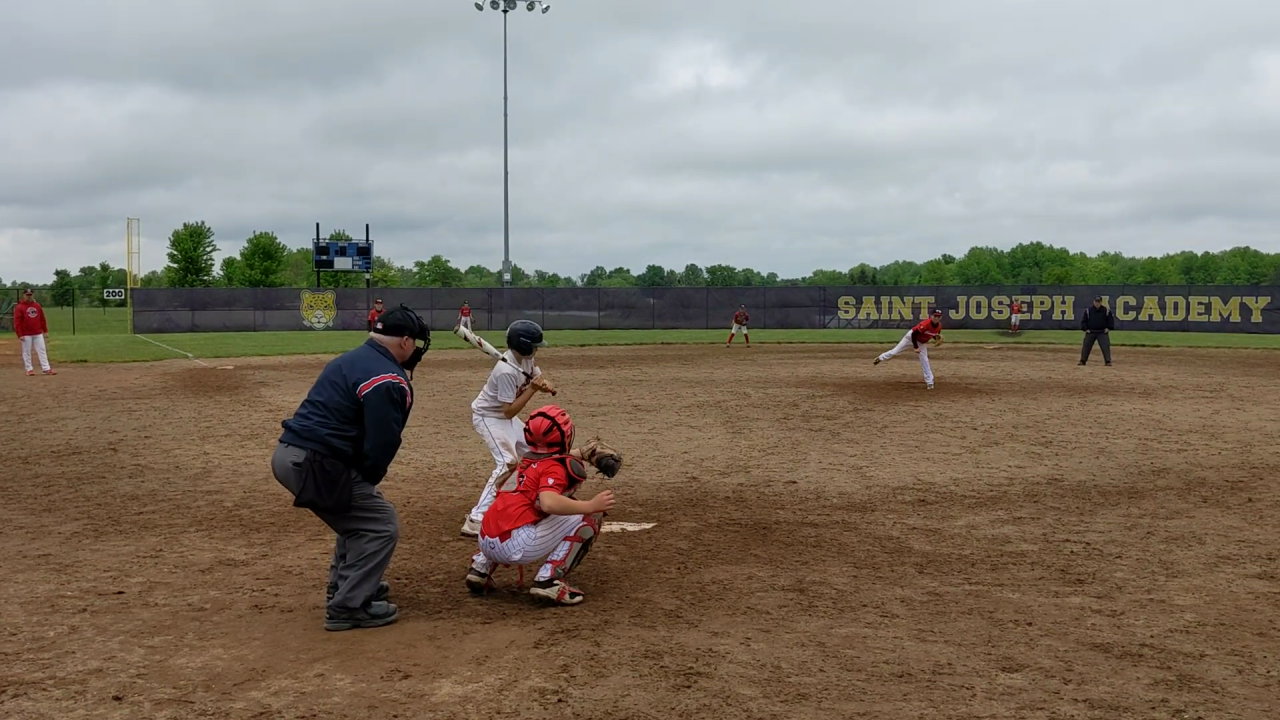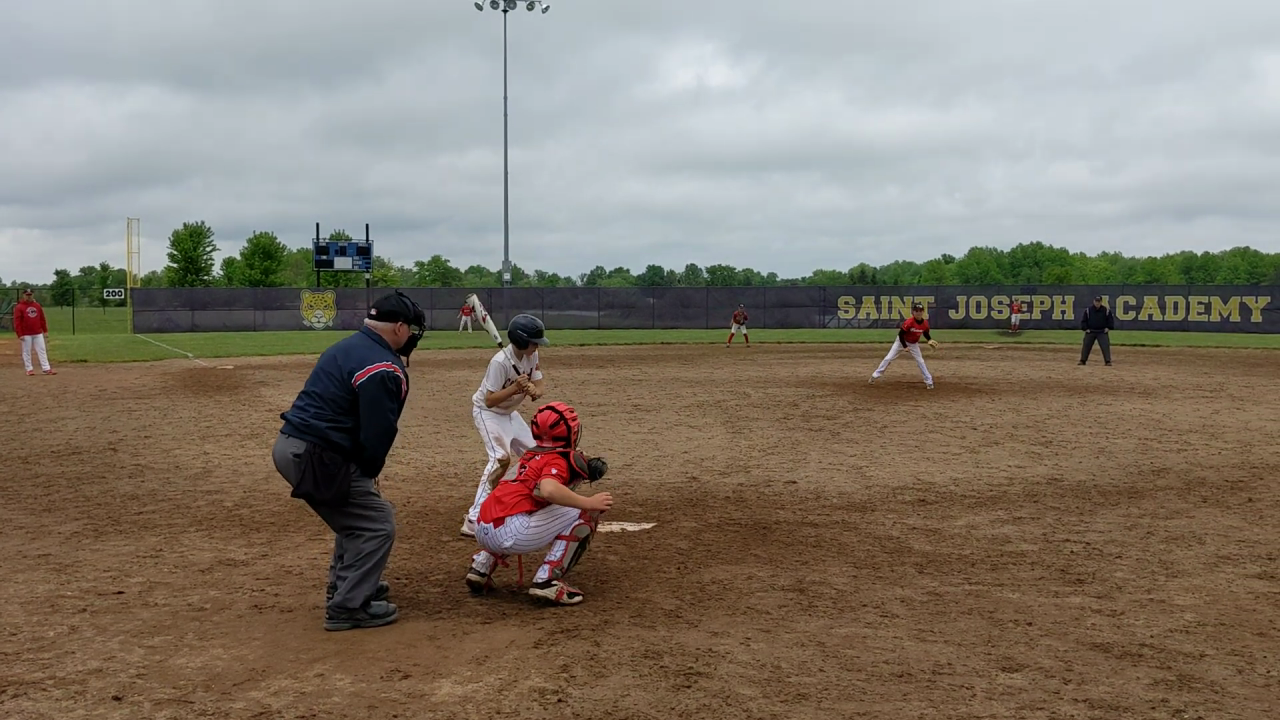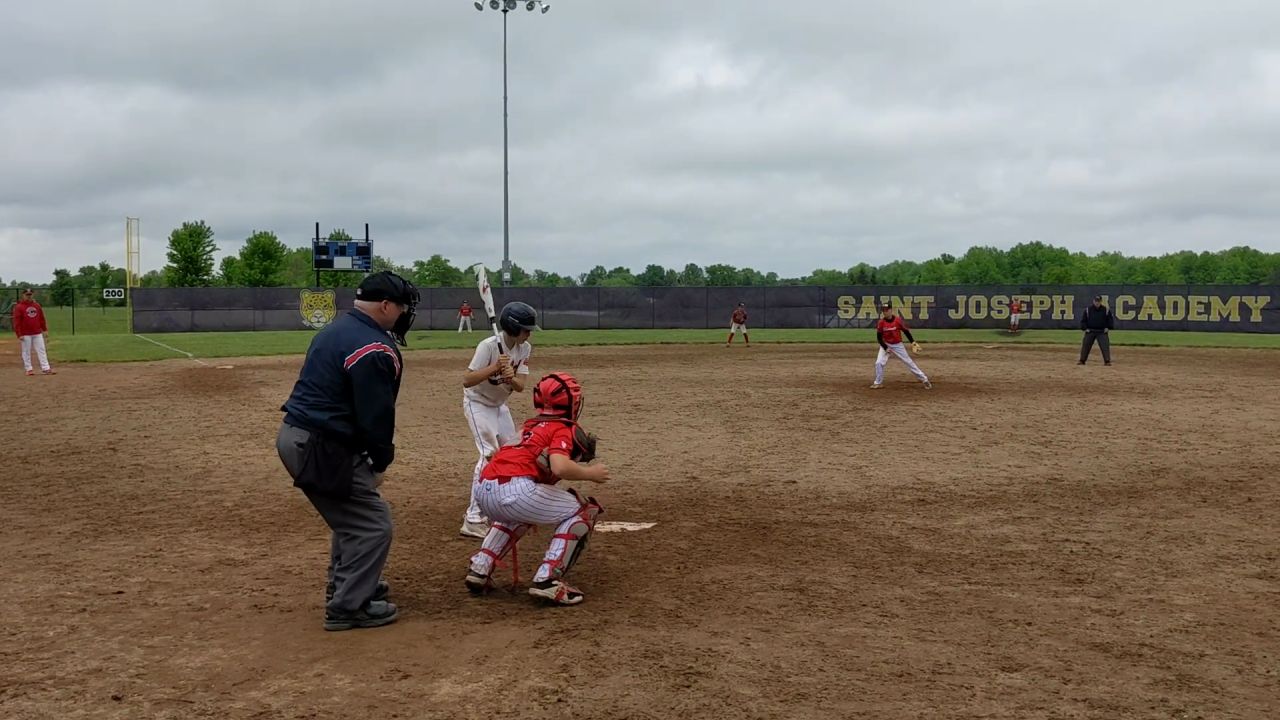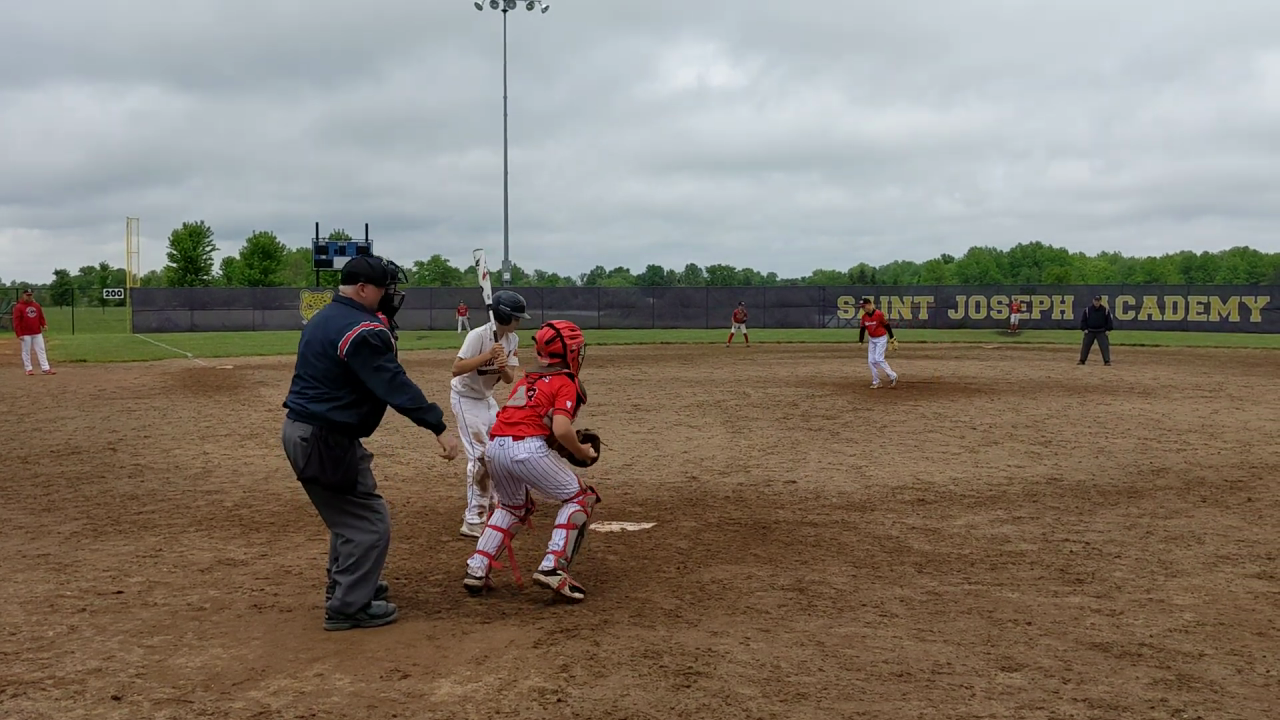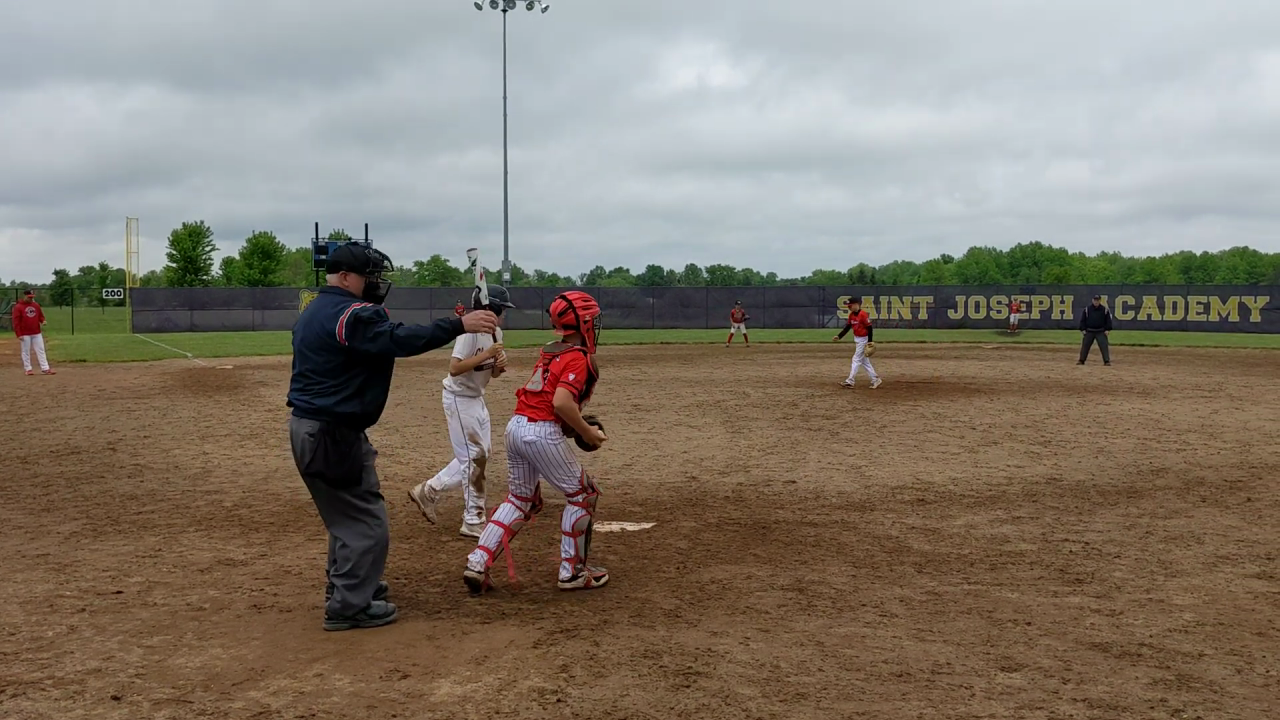
dt=0.2s
person 1, frame 1
left shoulder: (350, 359)
right shoulder: (390, 381)
right elbow: (381, 445)
left wrist: (364, 483)
right wrist: (370, 481)
left hip: (290, 453)
right hip: (314, 464)
left knee: (360, 514)
right knee: (381, 523)
left ankle: (344, 588)
right ankle: (348, 607)
person 1, frame 2
left shoulder: (345, 347)
right shoulder: (385, 370)
right elbow: (377, 435)
left wrist: (363, 475)
right wrist: (369, 475)
left hip: (292, 444)
right hip: (315, 456)
left knee: (356, 513)
right knee: (377, 522)
left ankle: (345, 587)
right ankle: (348, 606)
person 1, frame 3
left shoulder: (335, 331)
right shoulder: (376, 349)
right elbow: (377, 416)
right wrist: (380, 463)
left hip: (296, 434)
right hip: (320, 446)
left knee: (352, 514)
right knee: (373, 521)
left ankle: (347, 586)
right ankle: (348, 606)
person 1, frame 4
left shoulder: (323, 319)
right shoulder: (364, 330)
right elbow: (393, 384)
right wrist: (438, 427)
left hip: (301, 429)
right hip: (326, 439)
left knee: (350, 517)
right knee: (369, 521)
left ankle: (345, 587)
right ankle: (348, 606)
person 1, frame 5
left shoulder: (314, 312)
right shoulder: (353, 314)
right elbow: (402, 339)
right wrist: (459, 323)
left hip: (309, 426)
right hip: (332, 434)
left knee: (347, 516)
right knee: (366, 521)
left ankle: (348, 588)
right ankle: (348, 605)
person 2, frame 1
left shoulder: (530, 459)
right shoulder: (555, 467)
right elbow: (549, 503)
left wrist: (583, 455)
right wrist: (591, 505)
left hip: (487, 543)
right hip: (517, 545)
right knee: (589, 517)
left ankle: (481, 568)
right ankle: (550, 580)
person 2, frame 2
left shoulder: (532, 454)
right shoulder: (558, 460)
right elbow: (549, 490)
left wrist: (582, 462)
right wrist: (588, 503)
left hip: (484, 531)
right hip: (511, 532)
right knee: (586, 514)
left ankle: (481, 568)
right ankle: (548, 580)
person 2, frame 3
left shoulder: (532, 425)
right shoulder: (564, 429)
right elbow: (560, 468)
left wrist: (577, 448)
right wrist: (590, 474)
left hip: (485, 488)
right hip: (513, 489)
left knee: (521, 510)
right knee: (585, 511)
left ankle: (480, 569)
right ankle: (548, 579)
person 2, frame 4
left shoulder: (529, 377)
right shoulder: (567, 382)
right elbow: (561, 430)
right wrist: (581, 451)
left hip: (495, 446)
right hip: (527, 448)
left knee: (513, 507)
right knee: (580, 498)
left ankle: (477, 571)
right ankle: (553, 568)
person 2, frame 5
left shoulder: (549, 352)
right shoulder: (579, 359)
right elbow: (561, 402)
left wrist: (576, 425)
right wrist: (586, 432)
left hip: (516, 426)
right hip: (543, 433)
left knee: (521, 499)
right knee: (582, 496)
left ankle: (478, 564)
right ankle: (572, 571)
person 3, frame 1
left shoulder: (527, 358)
right shoulder: (506, 371)
left elbow: (540, 381)
right elbow: (509, 411)
left wrist: (544, 384)
right wrist: (532, 389)
left hip: (507, 417)
right hip: (488, 417)
right knee: (509, 462)
right ankle: (476, 521)
person 3, frame 2
left shoulder: (532, 355)
right shoulder: (500, 361)
left elbow: (538, 384)
right elbow: (490, 401)
left wrist: (533, 390)
right wrist: (516, 387)
left hip: (509, 413)
right hip: (488, 412)
right knee: (501, 458)
right ankle: (474, 521)
person 3, frame 3
left shoulder: (524, 348)
right shoulder: (488, 345)
left elbow: (520, 385)
right elbow: (467, 381)
left wrist: (511, 378)
right wrist: (495, 367)
left hip: (499, 406)
right hip: (478, 404)
right knee: (491, 455)
right ankle: (473, 521)
person 3, frame 4
left shoulder: (512, 339)
right shoulder: (478, 335)
left elbow: (509, 378)
right elbow: (456, 369)
left wrist: (503, 366)
right wrist: (487, 356)
left hip: (486, 399)
right hip: (466, 399)
right knee: (480, 455)
left ankle: (489, 500)
right ankle: (473, 521)
person 3, frame 5
left shoulder: (496, 332)
right shoulder: (471, 331)
left elbow: (494, 373)
right elbow: (454, 369)
left wrist: (500, 363)
right wrist: (486, 354)
left hip: (476, 398)
right hip: (459, 398)
left knee: (478, 454)
right knee: (474, 456)
left ankle: (427, 490)
right ankle: (473, 521)
